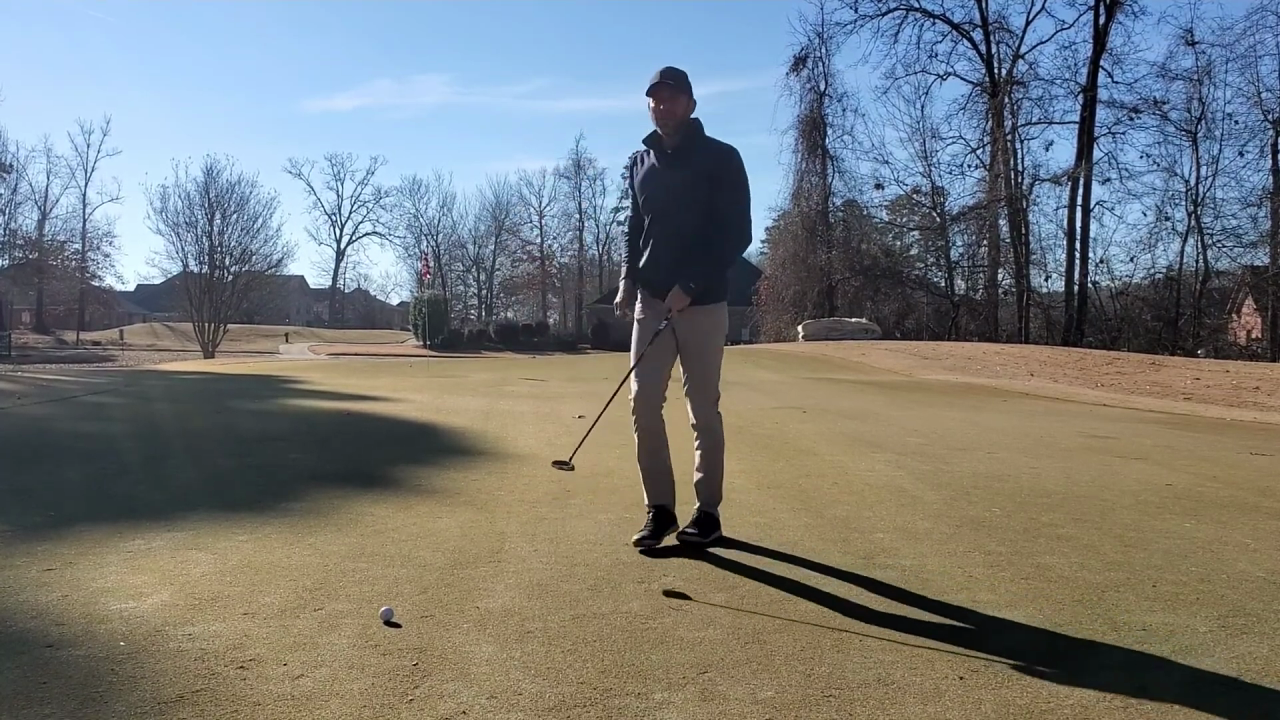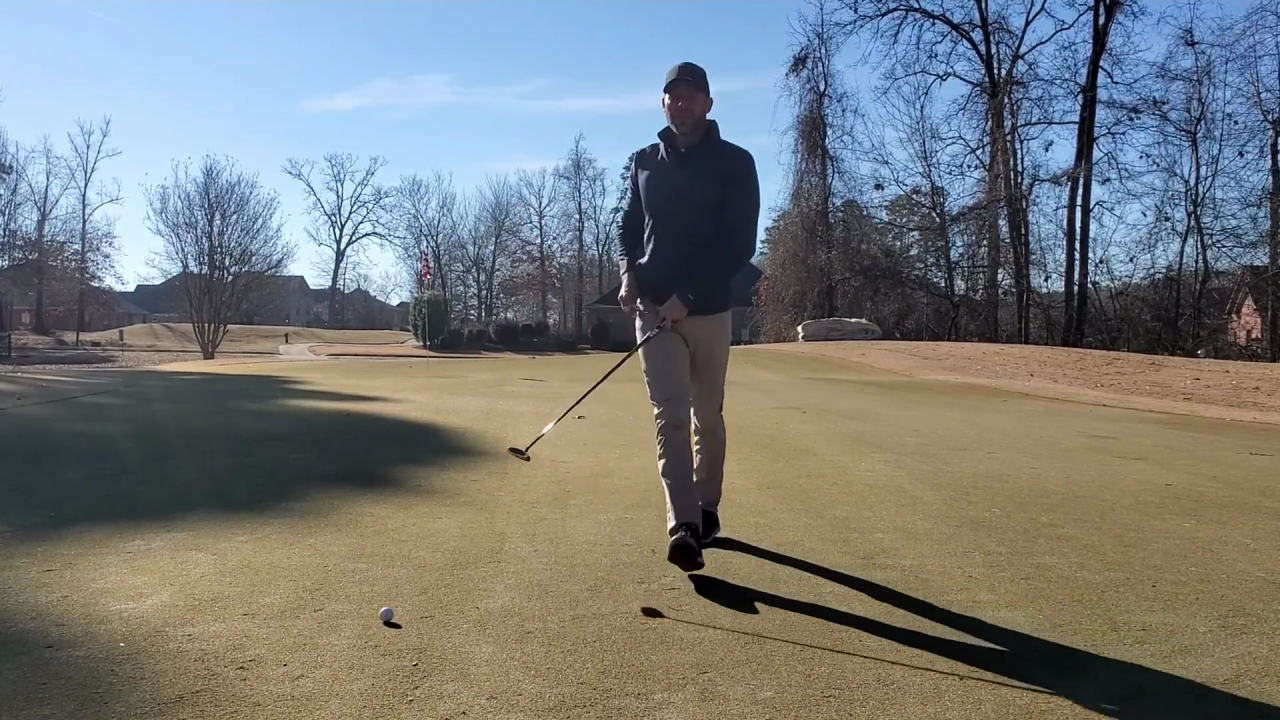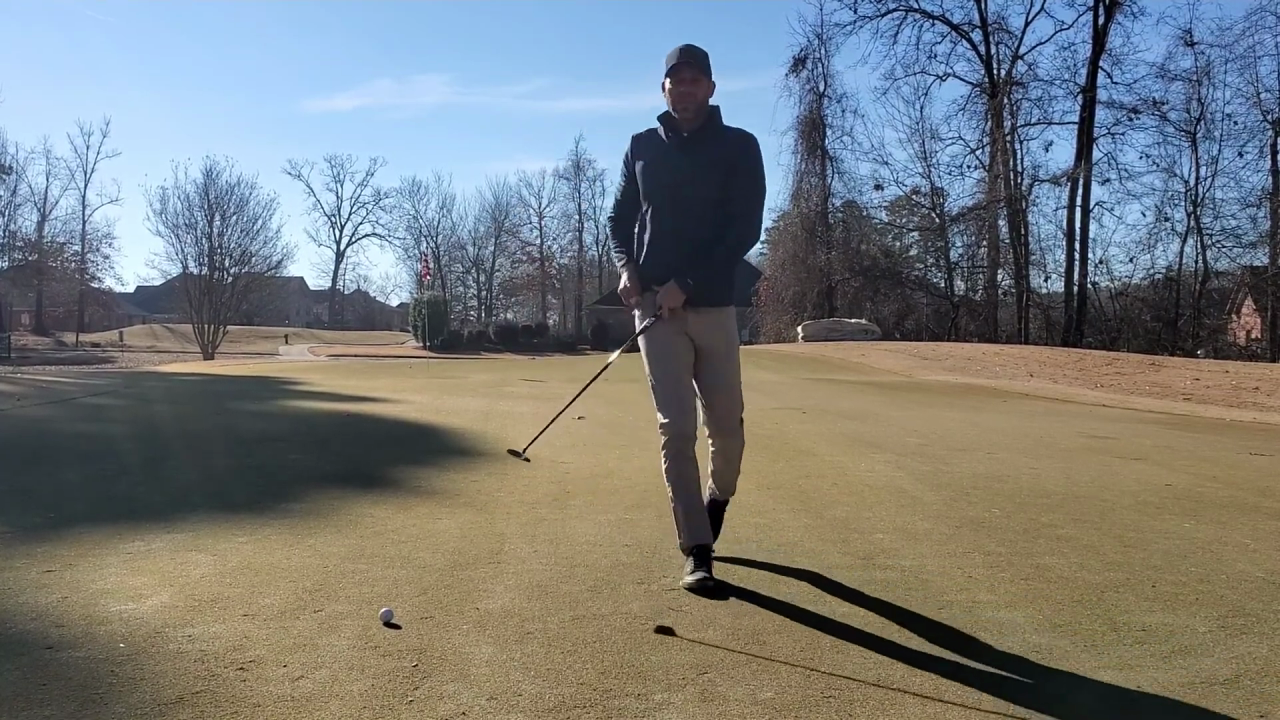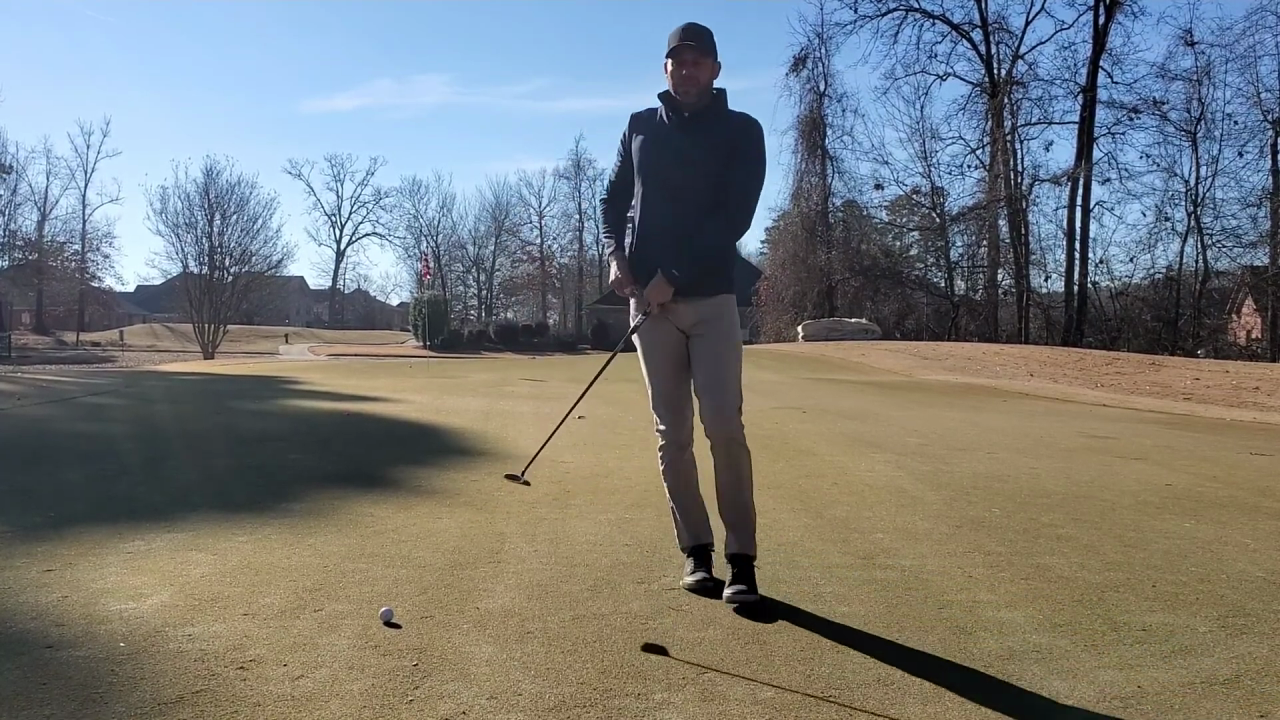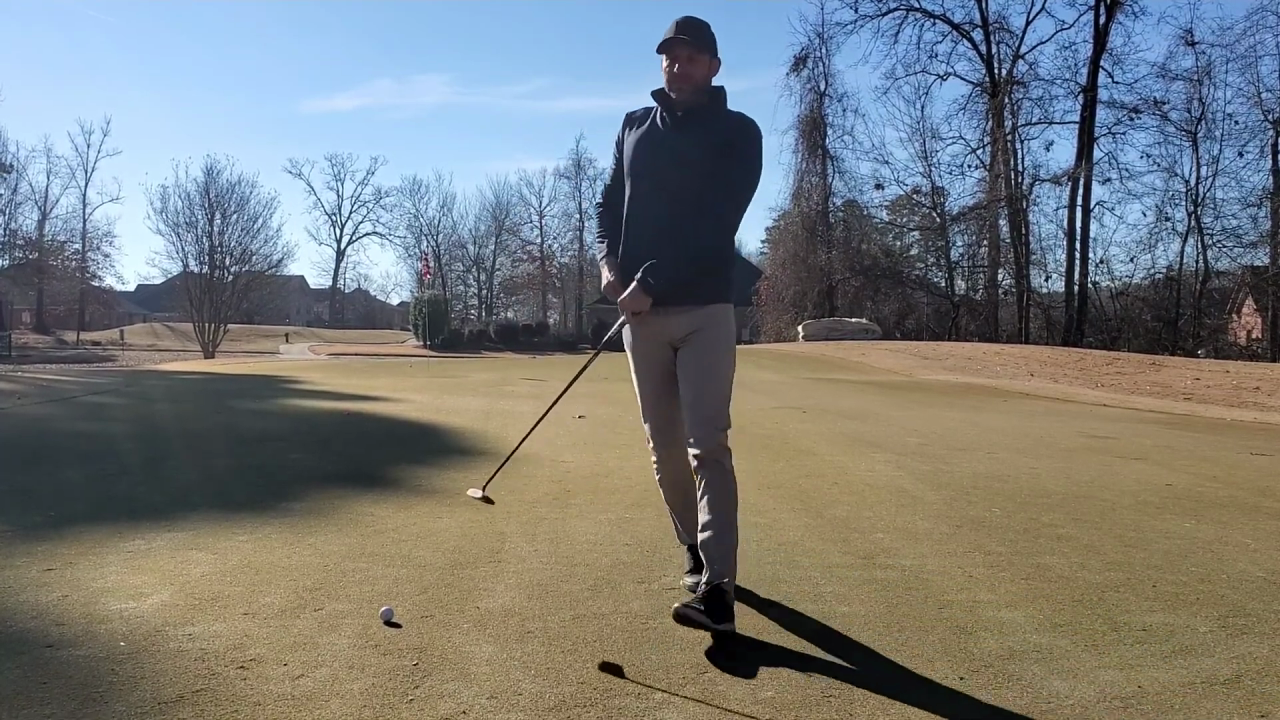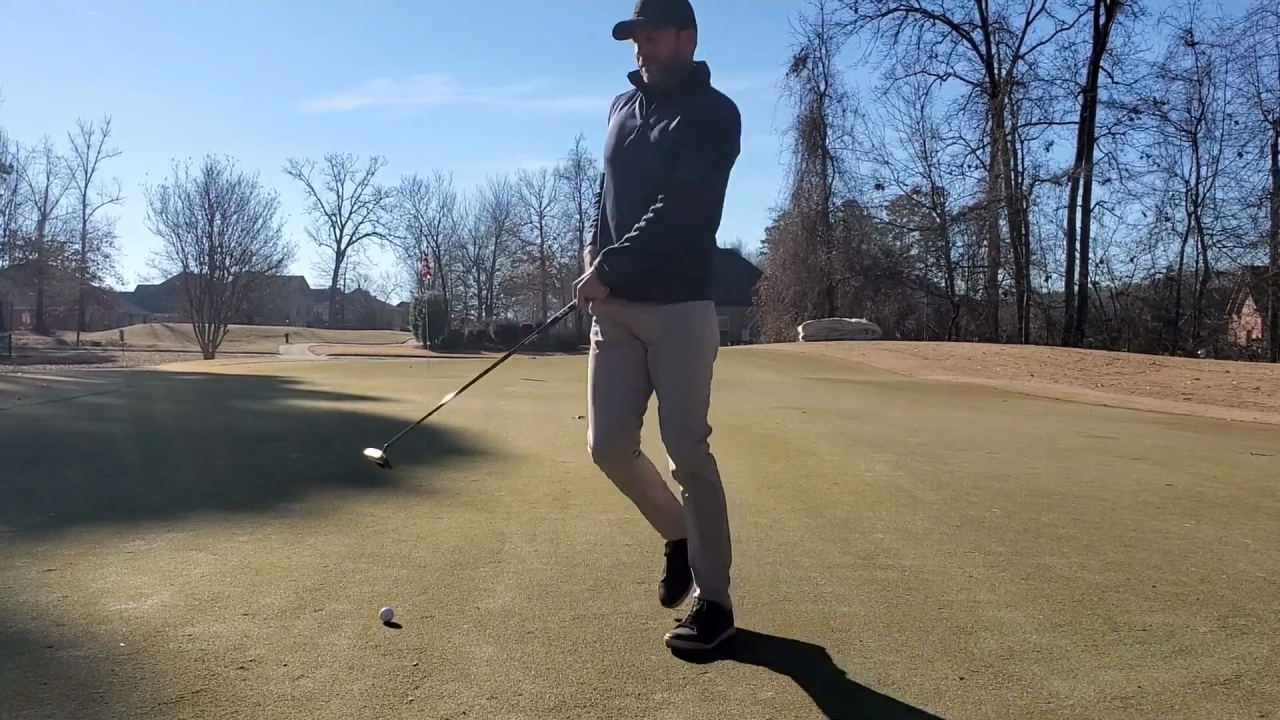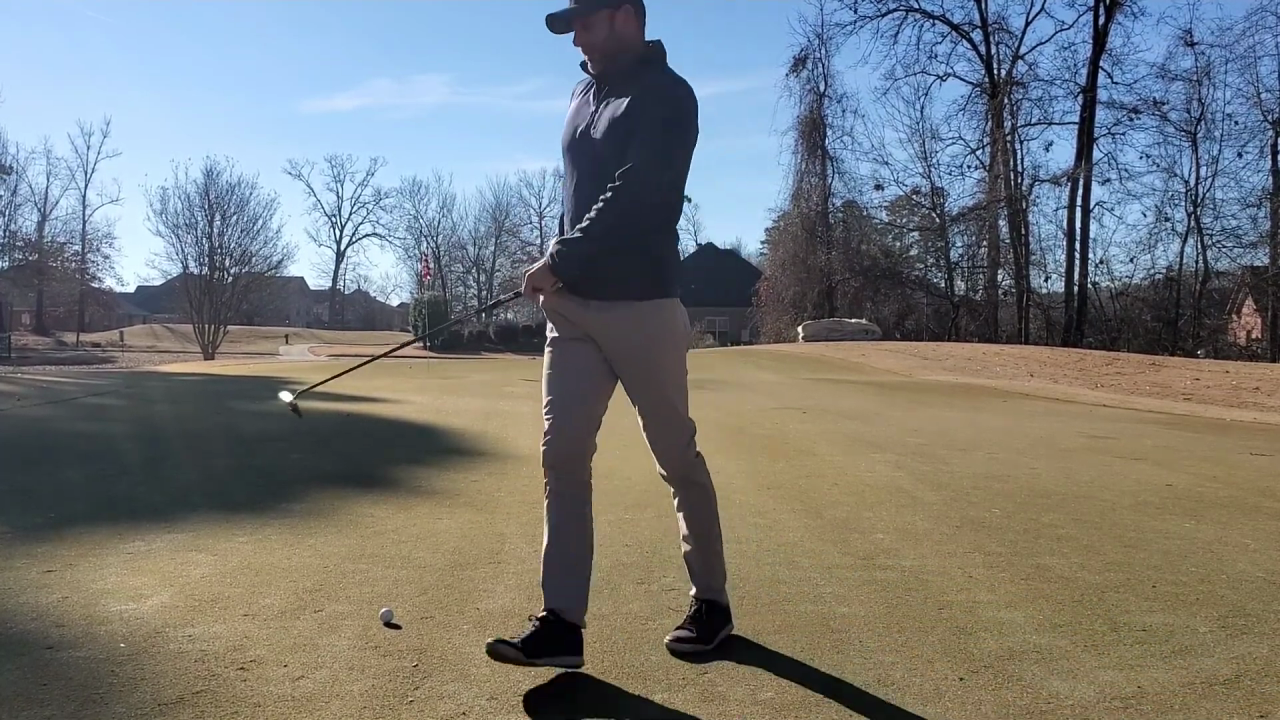
dt=0.2s
person 1, frame 1
left shoulder: (721, 159)
right shoulder: (640, 163)
left elbow: (736, 235)
left wrist: (689, 286)
right wrist: (627, 279)
left hip: (705, 303)
right hip: (651, 300)
left knee: (704, 411)
right knee: (645, 402)
left ankle: (707, 510)
right ankle: (660, 511)
person 1, frame 2
left shoulder: (734, 162)
right shoulder: (644, 162)
left elbow: (740, 244)
right elbow: (629, 228)
left wrist: (689, 296)
right wrist: (628, 274)
left hip: (710, 311)
right hip: (655, 308)
left knee: (707, 418)
right knee: (671, 417)
left ankle: (706, 508)
right ankle: (685, 530)
person 1, frame 3
left shoulder: (739, 147)
right shoulder: (641, 147)
left elbow: (744, 230)
right elbow: (620, 217)
left wrist: (686, 283)
right wrist: (626, 267)
left hip: (714, 307)
right hip: (657, 309)
left knee: (726, 423)
right knee: (676, 429)
left ankle: (718, 496)
right ankle: (697, 549)
person 1, frame 4
left shoulder: (741, 131)
right shoulder: (639, 127)
left elbow: (734, 218)
right elbow: (613, 201)
left wrist: (672, 276)
right wrist: (616, 256)
left hip: (711, 300)
right hip: (651, 302)
left knee: (724, 424)
right knee: (673, 433)
left ankle: (740, 555)
right ankle: (696, 549)
person 1, frame 5
left shoulder: (736, 132)
right shoulder: (635, 125)
left elbow: (716, 224)
right elbow: (609, 204)
left wrist: (649, 282)
right wrist: (610, 265)
left hip: (704, 311)
right hip: (642, 312)
left knee: (706, 442)
right knee: (665, 445)
left ankle: (719, 588)
right ankle: (694, 539)
person 1, frame 6
left shoulder: (713, 113)
right shoulder: (624, 107)
left elbow: (681, 209)
left wrist: (607, 269)
right wrist: (593, 261)
left hip: (680, 306)
right hip: (615, 307)
left knee: (687, 450)
right knee: (609, 445)
left ankle: (715, 599)
right ankle: (680, 535)
person 1, frame 7
left shoulder: (666, 96)
right shoulder: (583, 97)
left elbow: (634, 197)
left wrist: (557, 262)
right wrist: (556, 265)
left hip: (644, 305)
right hip: (575, 304)
left knee: (677, 459)
right knee: (561, 450)
left ankle: (711, 600)
right ankle: (557, 623)
